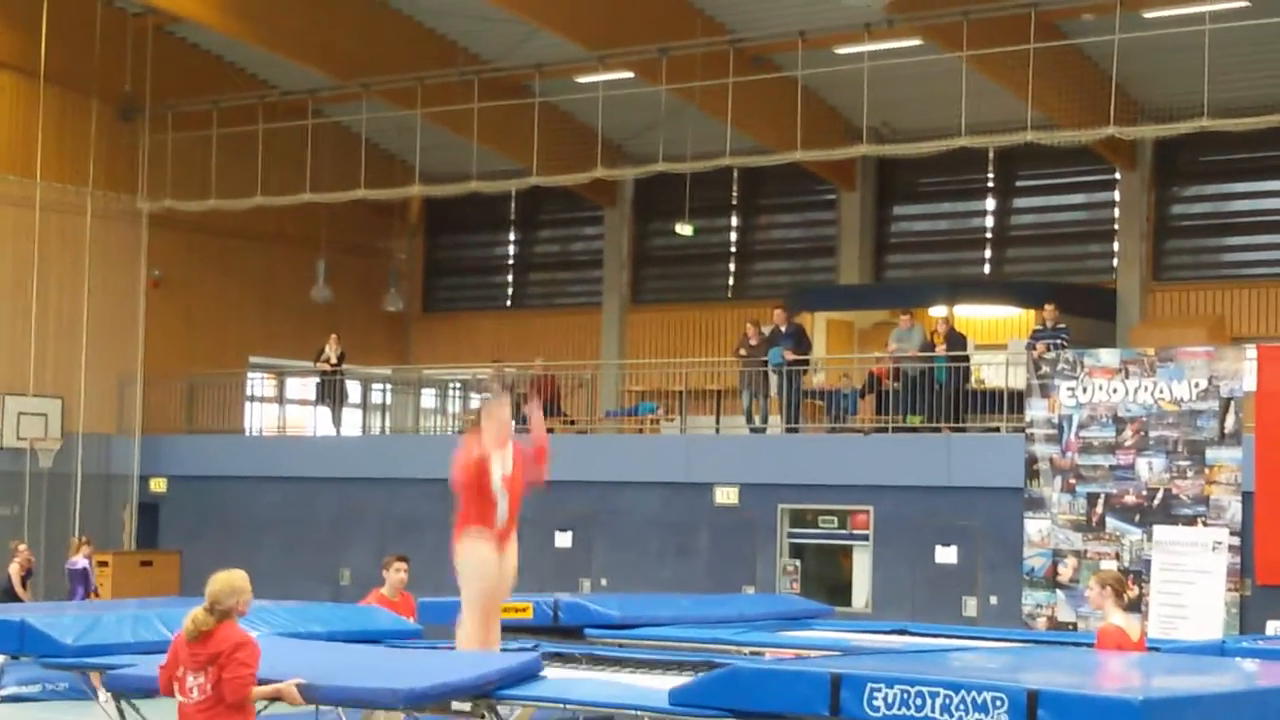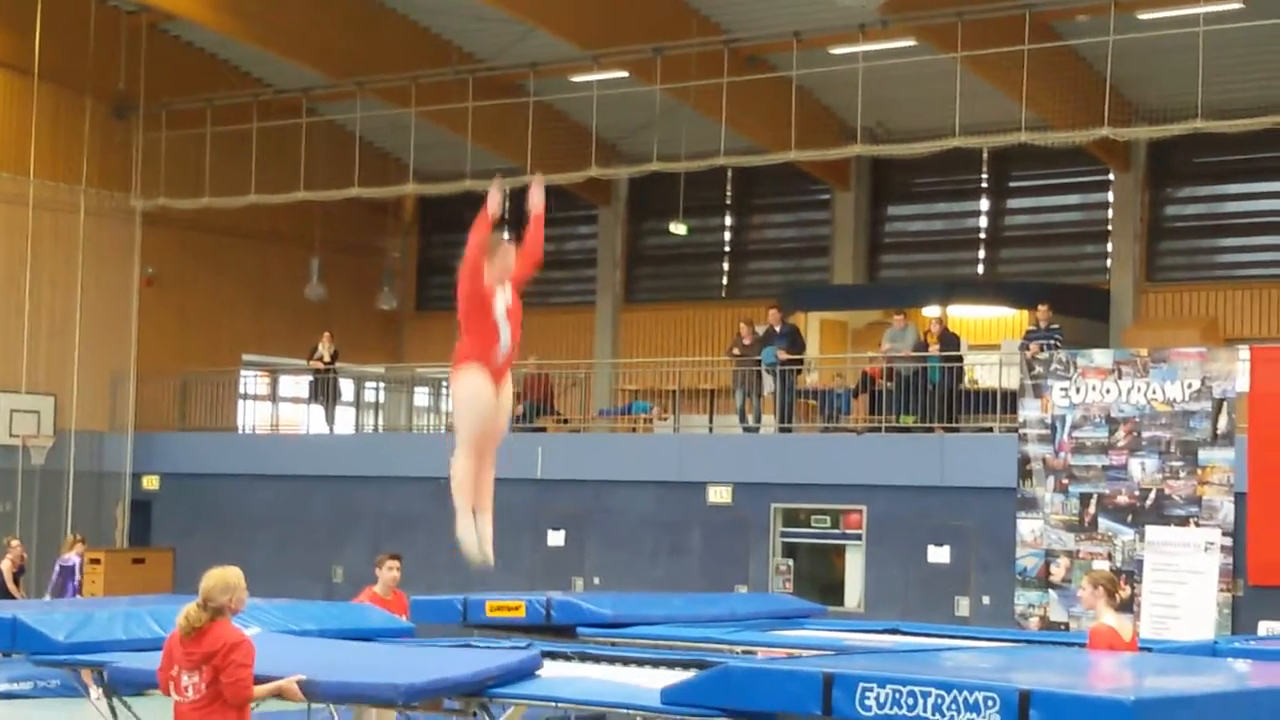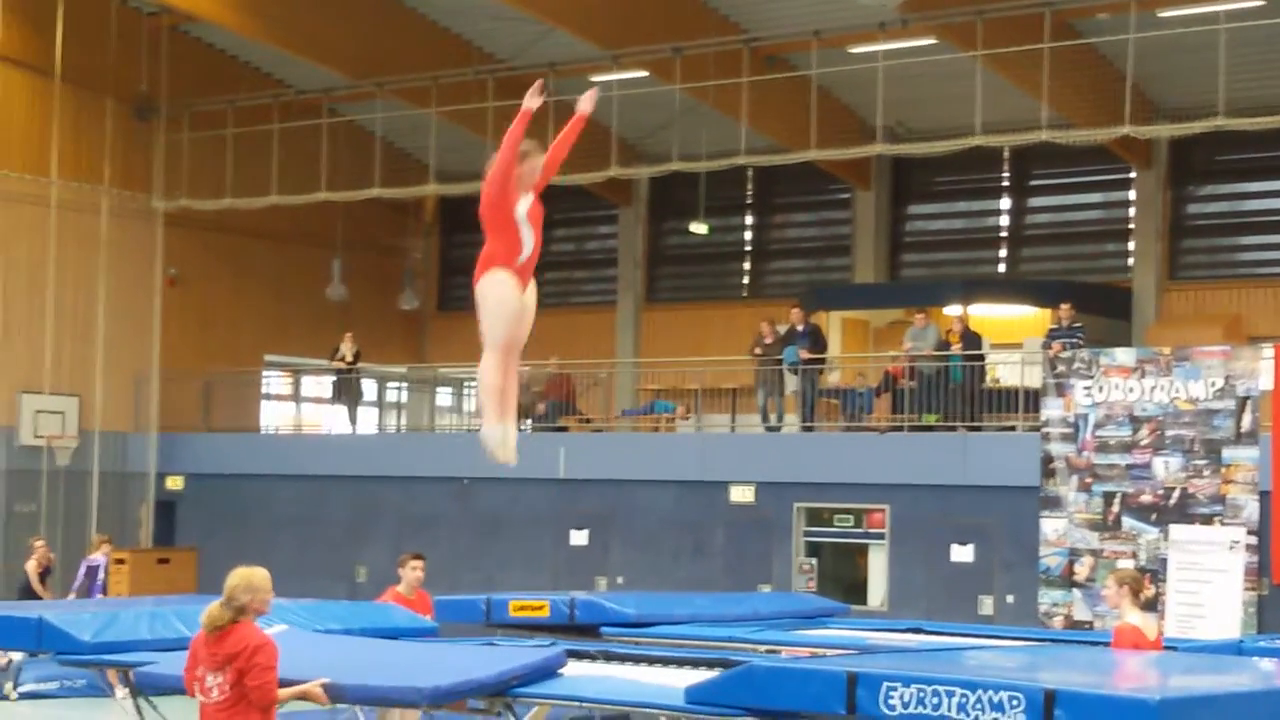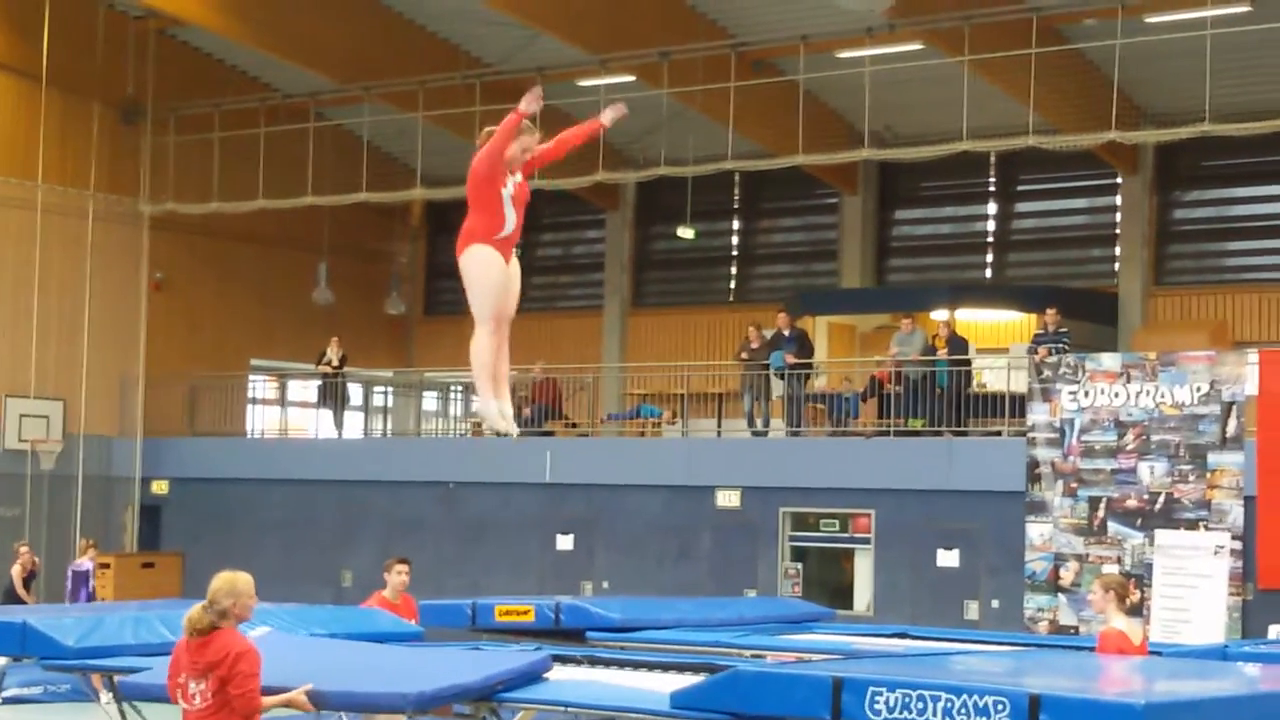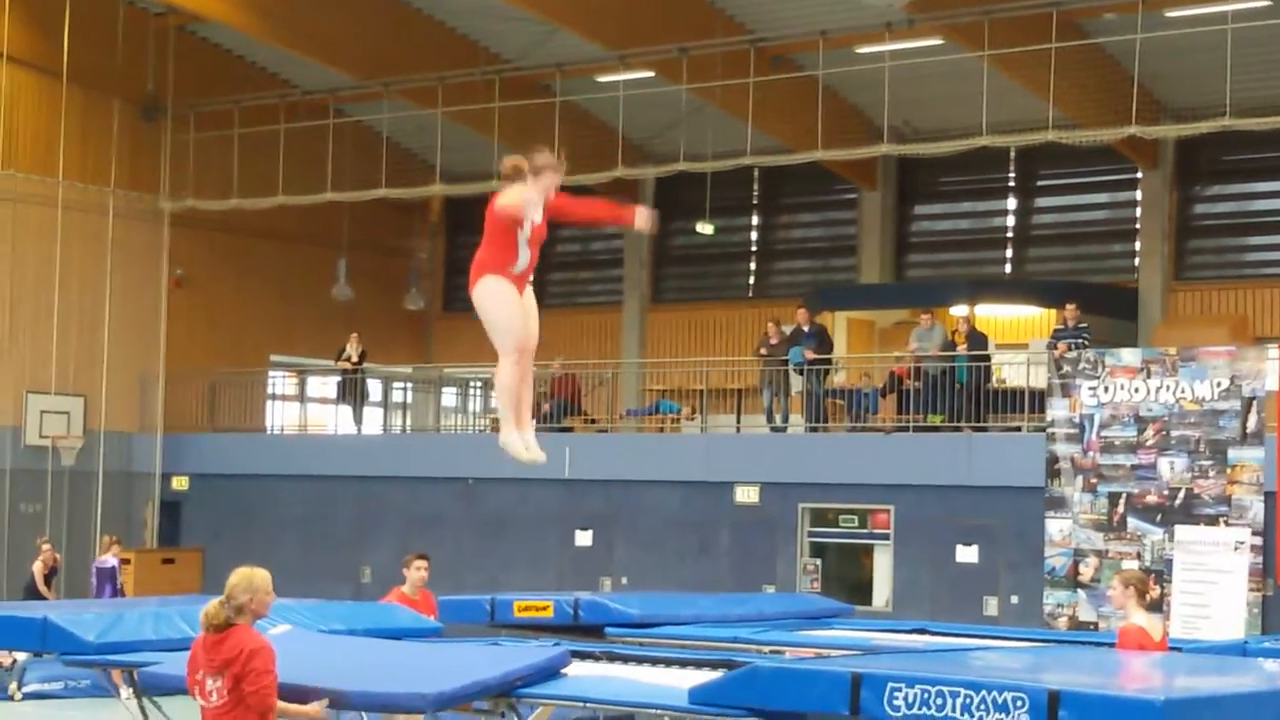
dt=0.2s
person 1, frame 1
left shoulder: (514, 450)
right shoulder: (473, 454)
left elbow: (536, 474)
right elbow: (460, 483)
left wrist: (540, 439)
right wrist: (478, 459)
left hip: (505, 536)
right hip: (475, 535)
left knee: (492, 611)
right knee: (475, 612)
person 1, frame 2
left shoulder: (508, 284)
right shoulder: (472, 289)
left elbow: (533, 257)
right elbow: (472, 255)
left wrist: (535, 216)
right wrist: (487, 217)
left hip: (501, 375)
right hip: (472, 371)
left knee: (487, 452)
right knee: (469, 449)
left ankle: (484, 525)
right ankle: (466, 522)
person 1, frame 3
left shoulder: (530, 191)
right shoulder: (496, 193)
left elbow: (557, 153)
right elbow: (508, 152)
left wrist: (581, 116)
right wrist: (525, 112)
left hip: (524, 279)
right hip: (497, 275)
left knee: (511, 355)
right knee: (496, 351)
left ankle: (508, 426)
right ankle: (491, 423)
person 1, frame 4
left shoulder: (521, 168)
right shoulder: (484, 166)
left elbow: (561, 145)
right elbow: (498, 144)
left wrist: (600, 121)
right wrist: (519, 113)
left hip: (505, 252)
right hip: (480, 247)
left knee: (501, 327)
right knee: (488, 324)
left ankle: (502, 403)
right ankle: (486, 398)
person 1, frame 5
left shoulder: (546, 202)
right shoulder: (504, 201)
left elbow: (588, 209)
right elbow: (507, 208)
left wrist: (630, 215)
right wrist: (523, 204)
left hip: (519, 282)
right hip: (492, 277)
left knee: (525, 358)
right knee: (513, 352)
left ankle: (526, 432)
right ankle: (509, 431)
